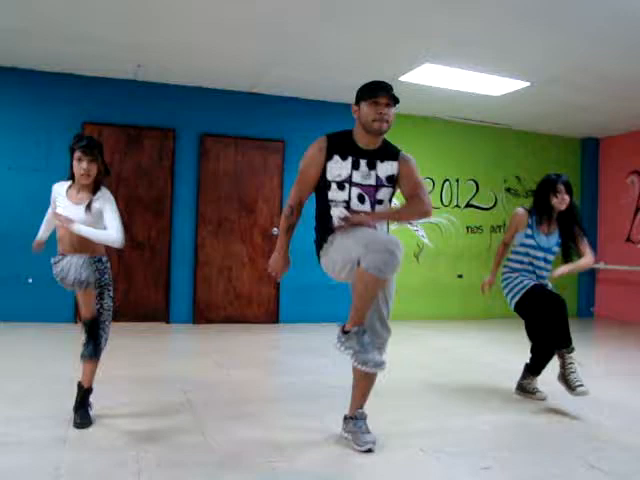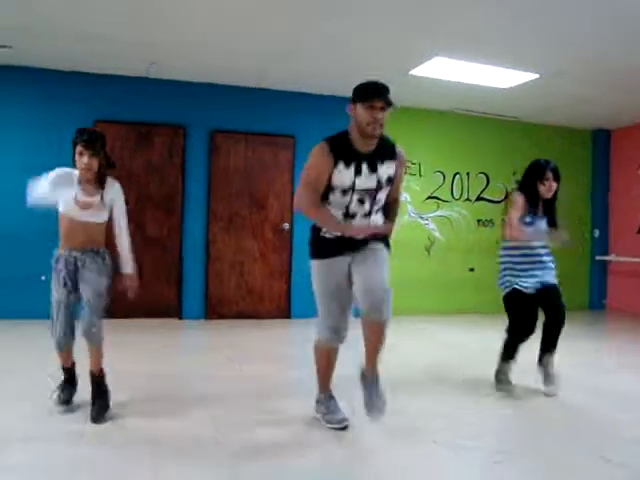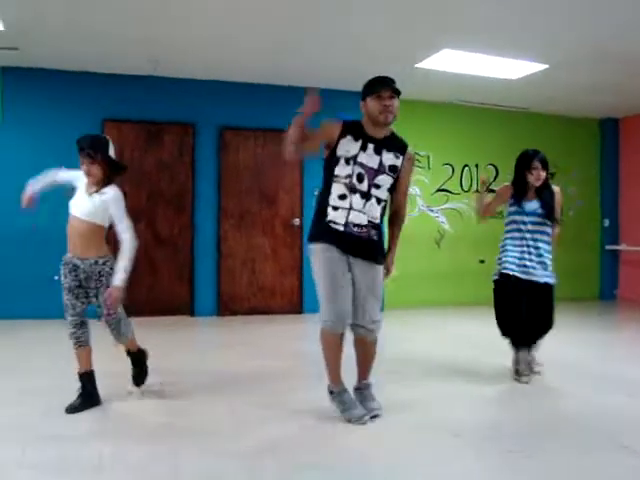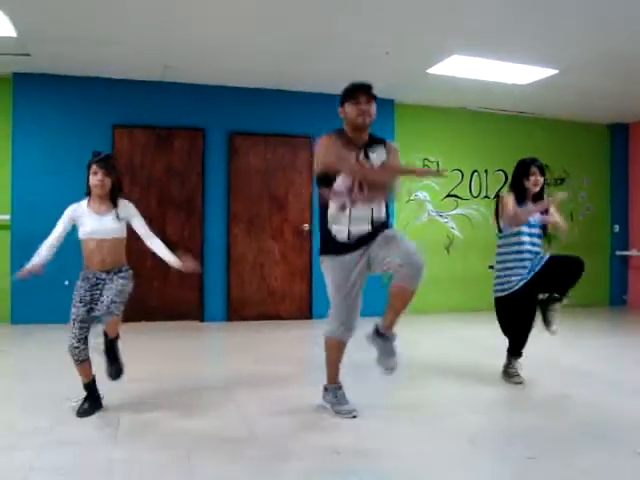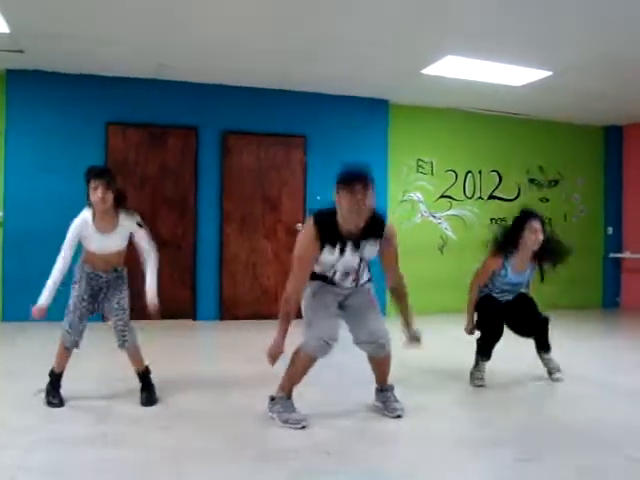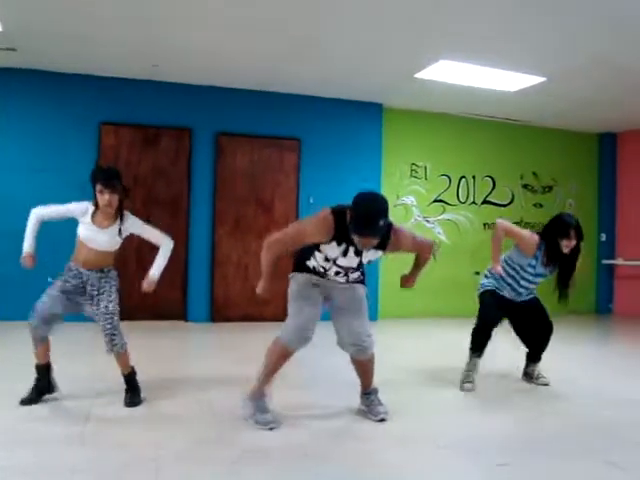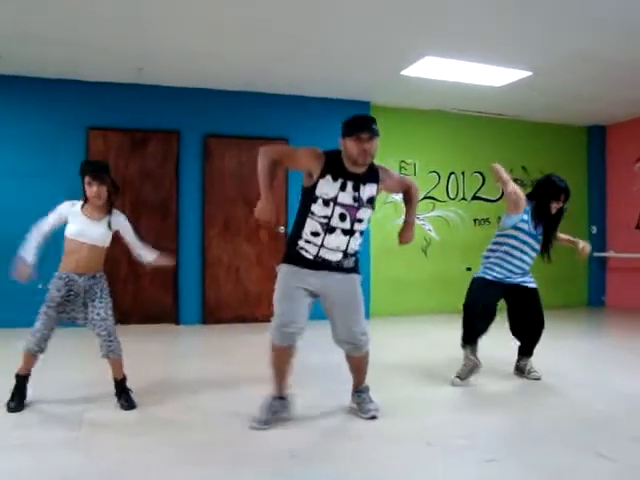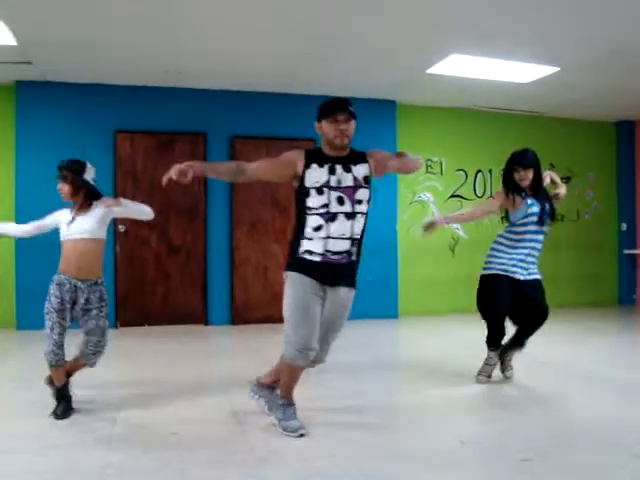
dt=0.7s
person 1, frame 1
left shoulder: (400, 161)
right shoulder: (325, 148)
left elbow: (424, 207)
right elbow: (296, 200)
left wrist: (370, 216)
right wrist: (281, 249)
left hip: (378, 263)
right hip: (336, 248)
left knee: (376, 339)
right knee: (384, 248)
left ankle: (355, 418)
right ankle: (351, 331)
person 1, frame 2
left shoulder: (395, 155)
right shoulder: (327, 152)
right elbow: (302, 202)
left wrist: (384, 231)
right wrist: (347, 228)
left hip: (370, 246)
right hip: (330, 249)
left knee: (376, 297)
right knee: (332, 328)
left ankle: (370, 374)
right ankle: (324, 398)
person 1, frame 3
left shoulder: (402, 154)
right shoulder: (340, 132)
left elbow: (398, 207)
right elbow: (292, 152)
left wrist: (390, 251)
right wrist: (303, 115)
left hip: (368, 247)
right hip: (329, 239)
left knee: (367, 321)
right knee: (335, 315)
left ankle: (364, 387)
right ankle: (337, 389)
person 1, frame 4
left shoulder: (386, 149)
right shoulder: (329, 143)
left elbow: (387, 185)
right elbow: (360, 169)
left wrist: (353, 195)
right wrist: (420, 172)
left hip: (379, 237)
right hip: (339, 248)
left knee: (411, 262)
right knee: (343, 321)
left ankle: (384, 332)
right ankle: (332, 388)
person 1, frame 5
left shoulder: (383, 230)
right shoulder: (315, 230)
left elbow: (394, 279)
right elbow: (294, 287)
left wrist: (408, 323)
right wrist: (280, 337)
left hip: (358, 286)
right hip: (321, 285)
left knee: (376, 338)
right knee: (321, 340)
left ankle: (384, 392)
right ankle: (280, 400)
person 1, frame 6
left shoulder: (394, 237)
right shoulder: (326, 222)
left elbow: (427, 246)
right elbow: (273, 243)
left wrist: (412, 276)
right wrist: (266, 281)
left hip: (349, 283)
right hip: (309, 276)
left knee: (359, 341)
right knee: (298, 331)
left ankle: (368, 395)
right ankle: (257, 396)
person 1, frame 7
left shoulder: (380, 177)
right shoulder: (318, 163)
left elbow: (409, 186)
right elbow: (267, 155)
left wrist: (409, 223)
right wrist: (266, 198)
left hip: (343, 273)
right hip: (298, 267)
left knee: (355, 337)
right knee: (285, 329)
left ankle: (360, 393)
right ankle: (279, 398)
person 1, frame 8
left shoulder: (370, 161)
right shoulder: (300, 161)
left elbow: (414, 164)
right elbow: (244, 171)
left wrist: (403, 159)
right wrist: (198, 167)
left hip: (343, 278)
right hip: (304, 272)
left knee: (316, 353)
right knee: (301, 346)
left ankle: (266, 383)
right ankle: (284, 403)
person 2, frame 1
left shoulder: (104, 198)
right shoulder: (59, 189)
left elbow: (117, 239)
left wrist: (74, 226)
right wrist: (41, 236)
left hip: (98, 265)
right hip: (65, 262)
left knee: (100, 330)
right knee: (84, 268)
left ankle: (82, 401)
right ankle: (90, 333)
person 2, frame 2
left shoulder: (112, 188)
right shoulder: (63, 177)
left elbow: (121, 230)
right elbow: (35, 192)
left wrist: (129, 269)
right wrist: (72, 199)
left hip: (96, 259)
right hip: (65, 259)
left knee: (90, 320)
right knee: (61, 327)
left ankle: (99, 388)
right ankle: (68, 378)
person 2, frame 3
left shoulder: (112, 194)
right shoulder: (81, 181)
left elbow: (128, 240)
right elbow: (60, 174)
left wrist: (119, 282)
right wrist: (33, 187)
left hip: (99, 265)
right hip: (72, 264)
left knee: (115, 321)
right knee: (76, 325)
left ankle: (137, 355)
right ankle: (88, 391)
person 2, frame 4
left shoulder: (123, 206)
right shoulder: (76, 210)
left elbow: (148, 237)
right elbow: (54, 238)
left wrist: (174, 260)
right wrist: (35, 263)
left hip: (119, 275)
right hip: (88, 279)
left knee: (109, 305)
right knee: (76, 343)
left ankle: (112, 347)
right ankle: (92, 395)
person 2, frame 5
left shoulder: (129, 219)
right shoulder: (81, 222)
left elbow: (149, 253)
right elbow: (62, 263)
left wrist: (151, 291)
right wrist: (43, 302)
left hip: (116, 278)
right hip: (87, 275)
left knee: (122, 329)
right knee: (73, 328)
left ankle: (146, 382)
right ankle: (54, 384)
person 2, frame 6
left shoulder: (128, 221)
right shoulder: (82, 209)
left elbow: (166, 243)
right elbow: (37, 213)
left wrist: (154, 274)
right wrist: (28, 249)
left hip: (104, 279)
right hip: (74, 273)
left knee: (112, 333)
right knee: (38, 319)
left ankle: (131, 384)
right ankle: (43, 381)
person 2, frame 7
left shoulder: (116, 218)
right shoulder: (70, 208)
left elbow: (137, 249)
right elbow: (39, 231)
left wrist: (155, 258)
right wrist: (27, 259)
left hip: (95, 283)
right hip: (64, 281)
left knee: (109, 338)
right knee: (38, 337)
left ankle: (122, 390)
right ankle: (19, 388)
person 2, frame 8
left shoulder: (103, 207)
right shoulder: (61, 216)
left elbow: (148, 213)
right elbow: (24, 230)
left wrist: (121, 203)
left hip: (94, 289)
right hip: (62, 285)
left knee: (94, 350)
right knee: (54, 347)
left ankle: (59, 377)
right ankle: (63, 397)
person 3, frame 1
left shoulder: (568, 225)
right shoulder: (523, 216)
left elbow: (588, 259)
right elbow: (504, 244)
left wrist: (565, 269)
right wrist: (492, 275)
left hip: (539, 286)
right hip: (516, 283)
left knee: (545, 336)
right knee: (555, 304)
left ankle: (527, 382)
right ankle: (567, 362)
person 3, frame 2
left shoulder: (547, 207)
right shoulder: (519, 200)
right elbow: (510, 233)
right wrist: (544, 235)
left hip: (541, 273)
right hip: (515, 275)
left knee: (556, 313)
right knee: (522, 324)
left ankle: (547, 363)
right ankle: (503, 367)
person 3, frame 3
left shoulder: (553, 193)
right shoulder: (509, 191)
right elbow: (483, 213)
right wrist: (482, 192)
left hip: (540, 265)
right hip: (512, 263)
left knee: (543, 321)
right knee: (511, 314)
left ankle: (526, 352)
right ankle: (521, 353)
person 3, frame 4
left shoulder: (545, 204)
right shoulder: (508, 198)
left elbow: (561, 226)
right elbow: (514, 217)
left wrist: (547, 217)
right wrist: (543, 204)
left hip: (537, 266)
right hip: (511, 274)
left knee: (574, 266)
right knee: (520, 325)
left ankle: (549, 303)
right ankle: (511, 364)
person 3, frame 5
left shoulder: (536, 257)
right shoulder: (500, 256)
left elbow: (531, 280)
right elbow: (476, 284)
right wrist: (470, 318)
left hip: (514, 295)
right hip: (489, 295)
left knee: (538, 323)
right knee: (493, 328)
left ankle: (546, 356)
right ankle: (479, 366)
person 3, frame 6
left shoulder: (563, 255)
right shoulder: (532, 242)
right elbow: (500, 225)
right wrist: (496, 262)
left hip: (523, 294)
right hip: (496, 287)
left knee: (544, 328)
right knee: (488, 320)
left ankle: (531, 369)
right ankle: (472, 365)
person 3, frame 7
left shoulder: (546, 219)
right shoulder: (520, 203)
left elbow: (553, 235)
right elbow: (496, 168)
left wrist: (578, 242)
right wrist: (509, 184)
left hip: (522, 279)
right hip: (493, 272)
left knee: (534, 324)
right knee: (476, 309)
left ankle: (524, 362)
right ankle: (470, 358)
person 3, frame 8
left shoulder: (540, 189)
right shoulder: (511, 196)
left elbow: (551, 176)
right elbow: (477, 211)
left wrist: (560, 188)
right wrist: (443, 220)
left hip: (527, 268)
right hip: (502, 264)
left knee: (538, 311)
right knee: (495, 309)
left ankle: (508, 350)
right ankle: (493, 355)
